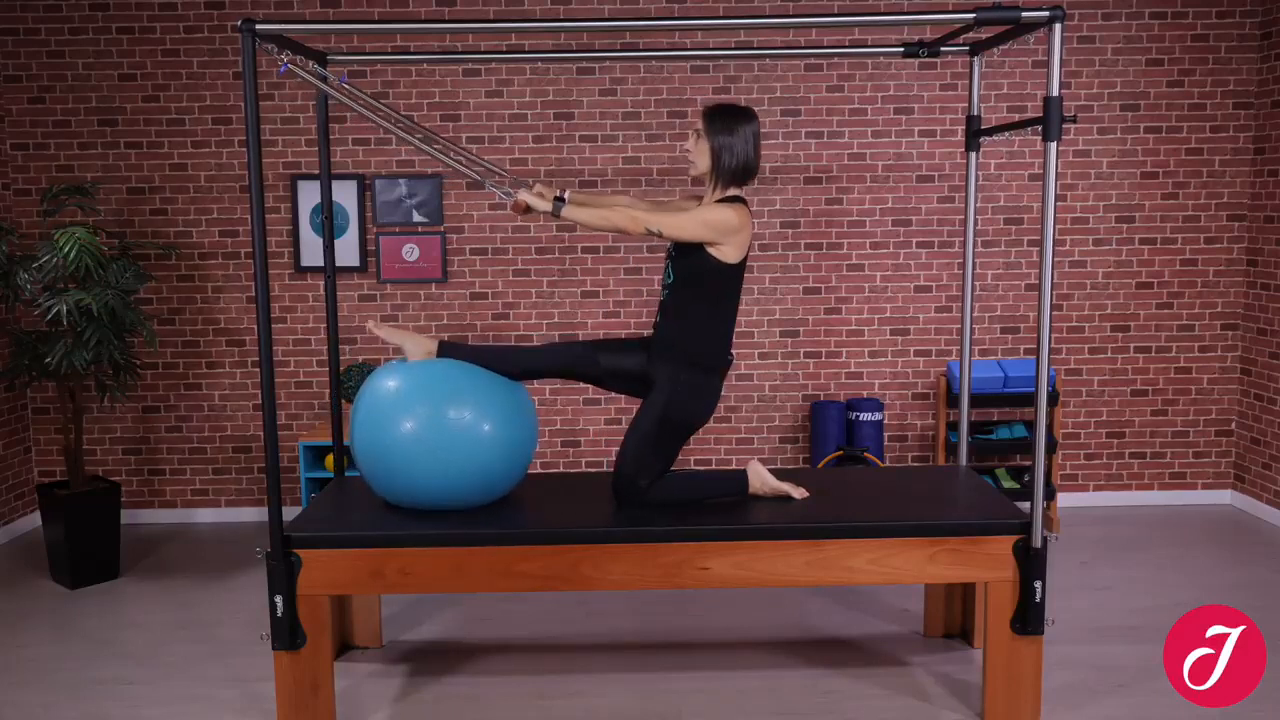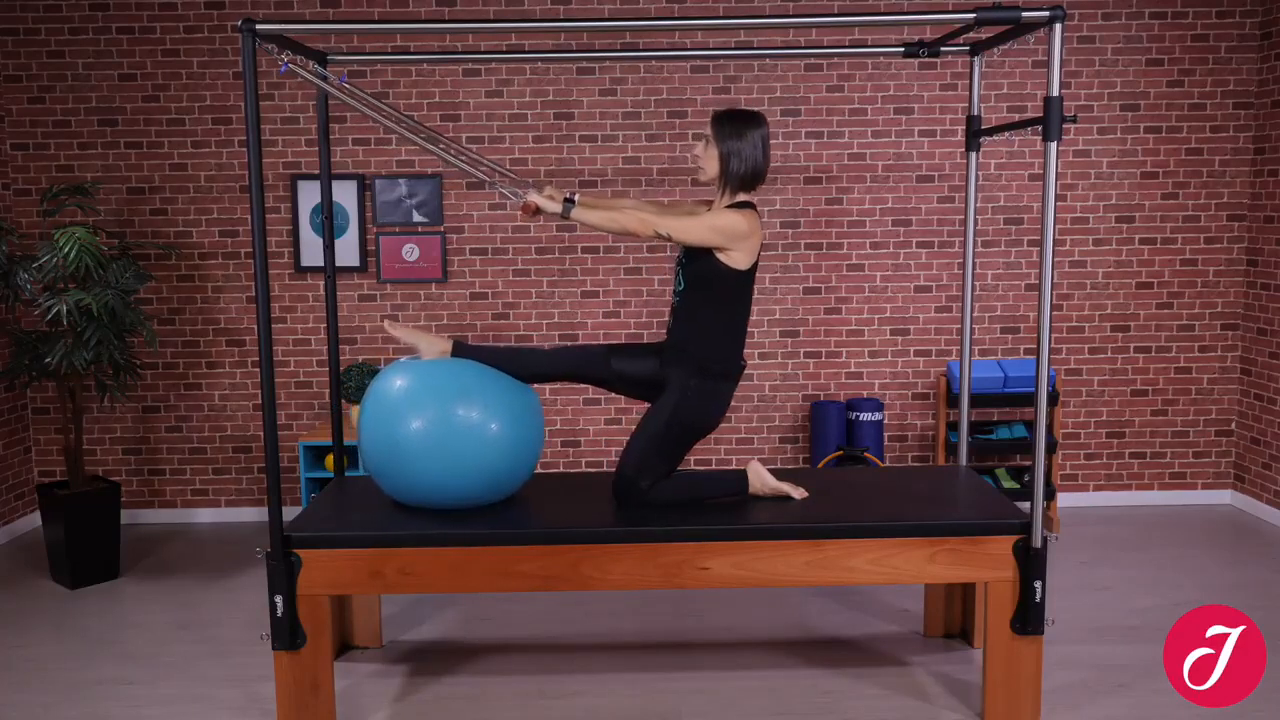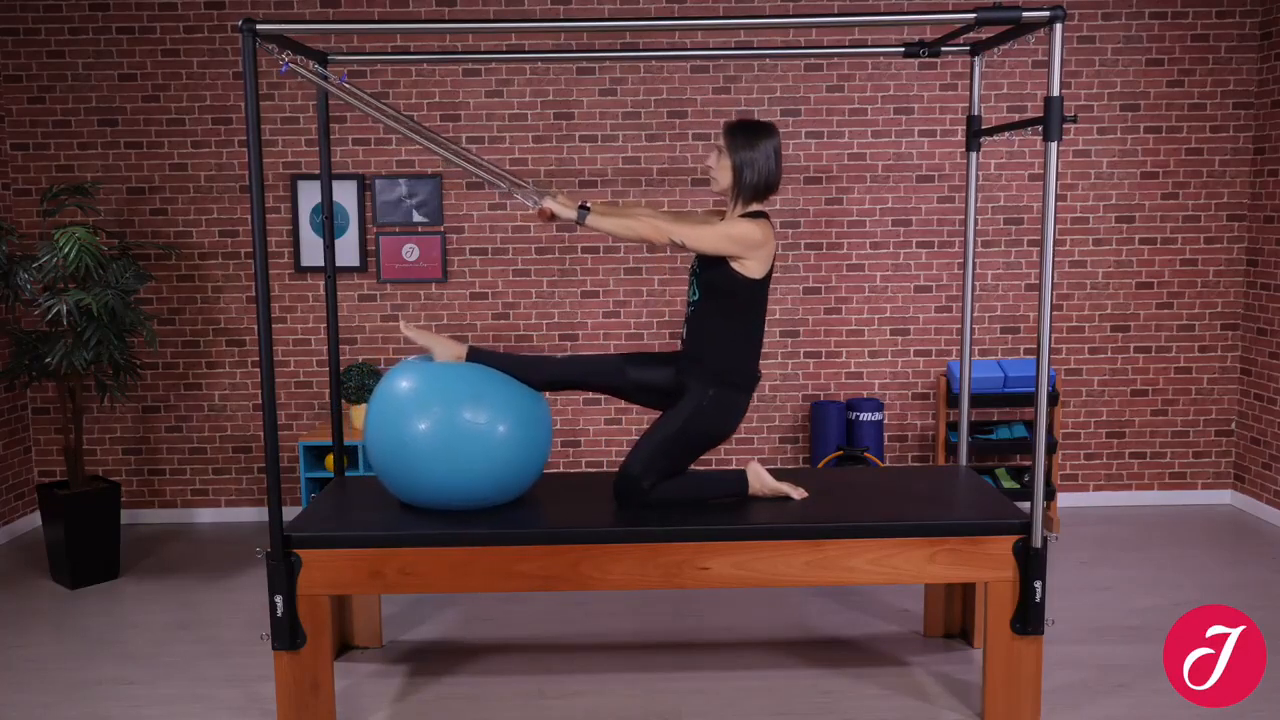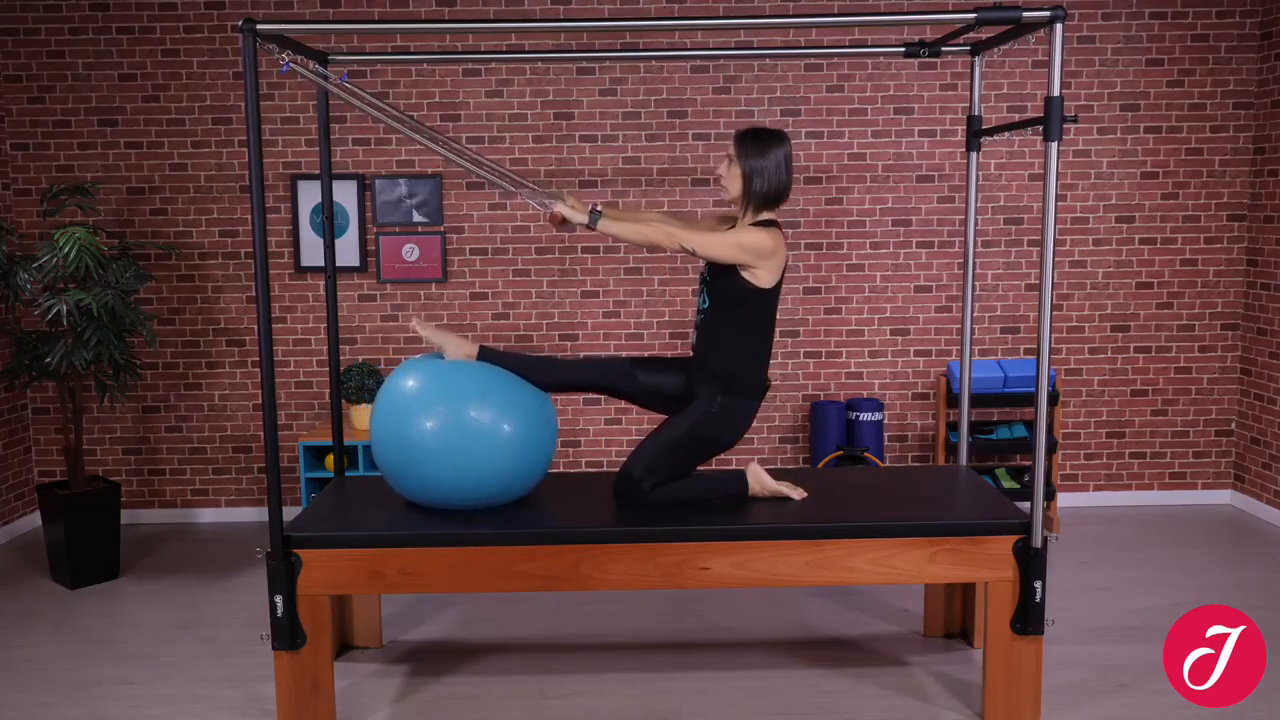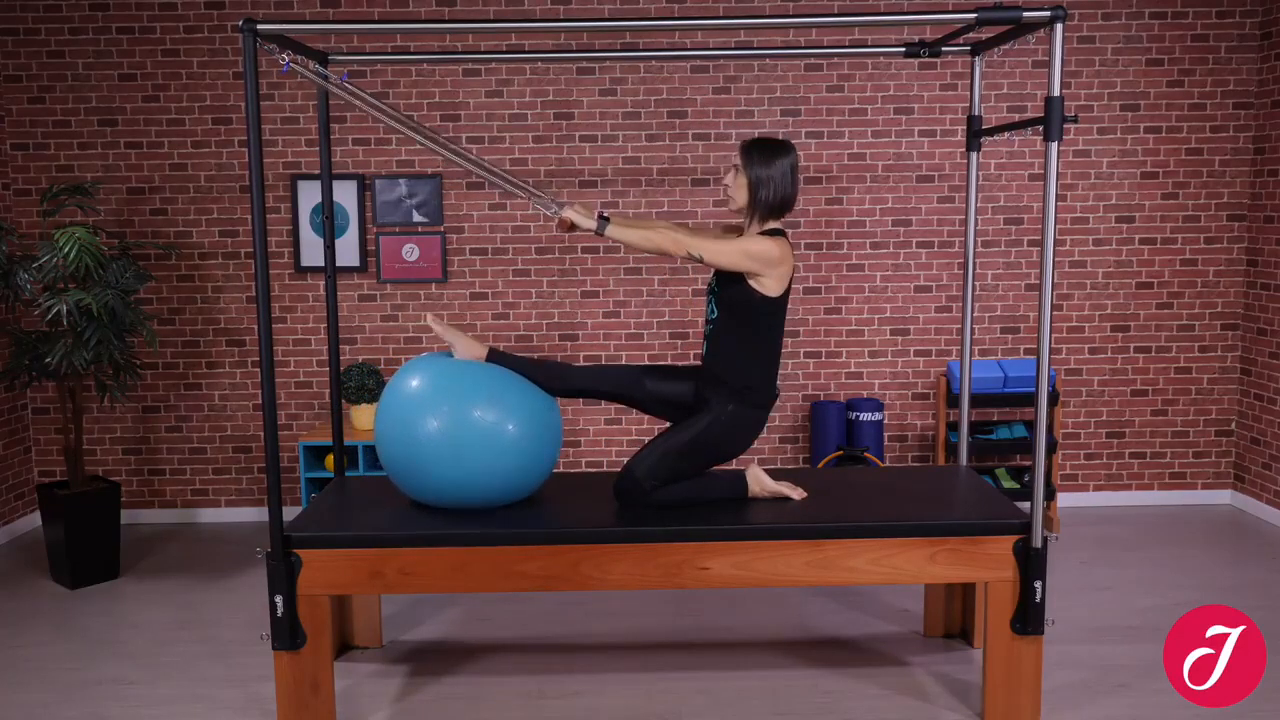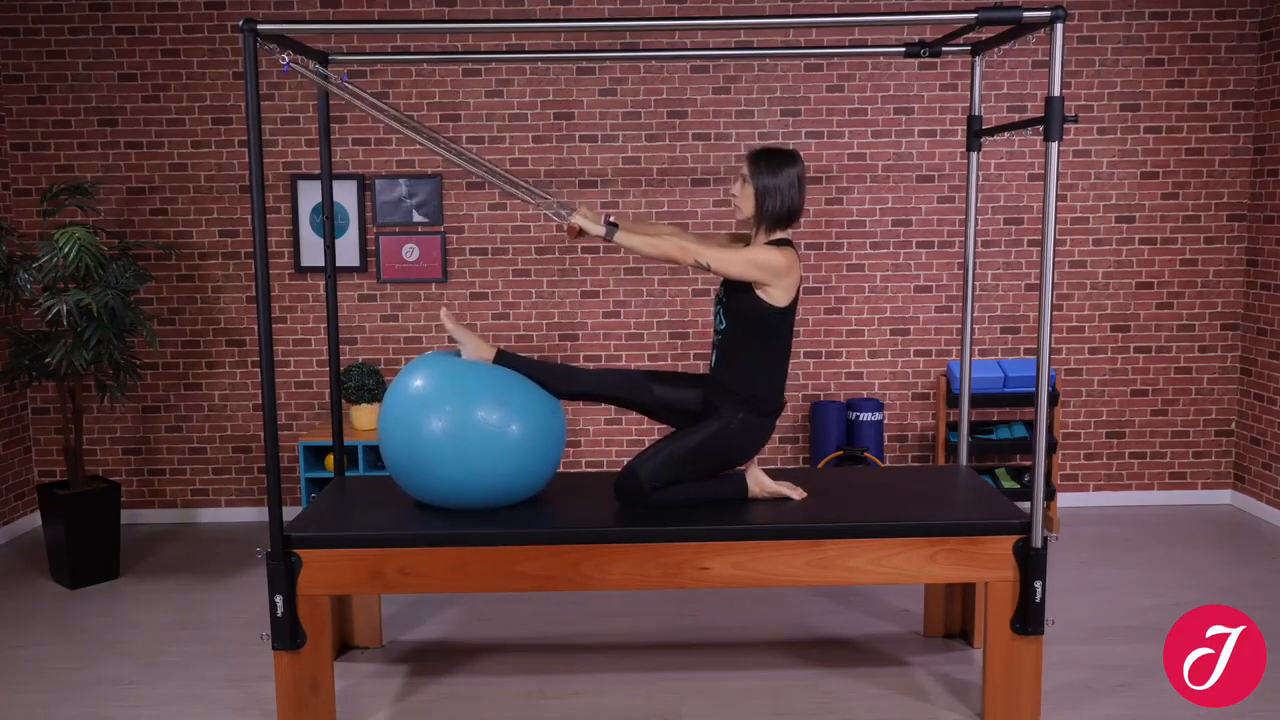
dt=0.5s
person 1, frame 1
left shoulder: (729, 217)
right shoulder: (706, 207)
left elbow: (632, 223)
right elbow: (635, 205)
left wrist: (553, 209)
right wrist: (562, 197)
left hip: (692, 374)
right hip: (664, 355)
left knee: (632, 487)
right knee: (562, 359)
left ankle: (749, 481)
right ankle: (434, 351)
person 1, frame 2
left shoulder: (739, 223)
right shoulder: (716, 211)
left elbow: (642, 225)
right elbow: (644, 208)
left wrist: (563, 210)
right wrist: (571, 199)
left hip: (704, 380)
right hip: (676, 361)
left knee: (632, 489)
right knee: (570, 362)
left ankle: (749, 481)
right ankle: (448, 351)
person 1, frame 3
left shoulder: (753, 233)
right shoulder: (727, 221)
left elbow: (657, 233)
right elbow: (658, 218)
left wrist: (578, 217)
right wrist: (583, 207)
left hip: (719, 391)
right hip: (690, 371)
left knee: (633, 488)
right knee: (579, 371)
left ankle: (749, 482)
right ankle: (462, 355)
person 1, frame 4
left shoulder: (764, 241)
right shoulder: (736, 227)
left elbow: (668, 240)
right elbow: (666, 222)
left wrist: (589, 221)
right wrist: (593, 211)
left hip: (727, 398)
right hip: (700, 377)
left knee: (632, 489)
left ankle: (748, 483)
right ankle: (473, 355)
person 1, frame 5
left shoulder: (771, 251)
right shoulder: (744, 237)
left elbow: (674, 245)
right elbow: (672, 231)
left wrist: (597, 225)
right wrist: (597, 218)
left hip: (737, 407)
right hip: (710, 386)
left knee: (632, 489)
left ankle: (748, 484)
right ankle: (483, 357)
person 1, frame 6
left shoulder: (778, 261)
right shoulder: (751, 246)
left elbow: (681, 253)
right elbow: (678, 235)
left wrist: (605, 231)
right wrist: (607, 221)
left hip: (745, 415)
right hip: (717, 394)
left knee: (633, 488)
left ankle: (747, 485)
right ankle: (491, 358)
